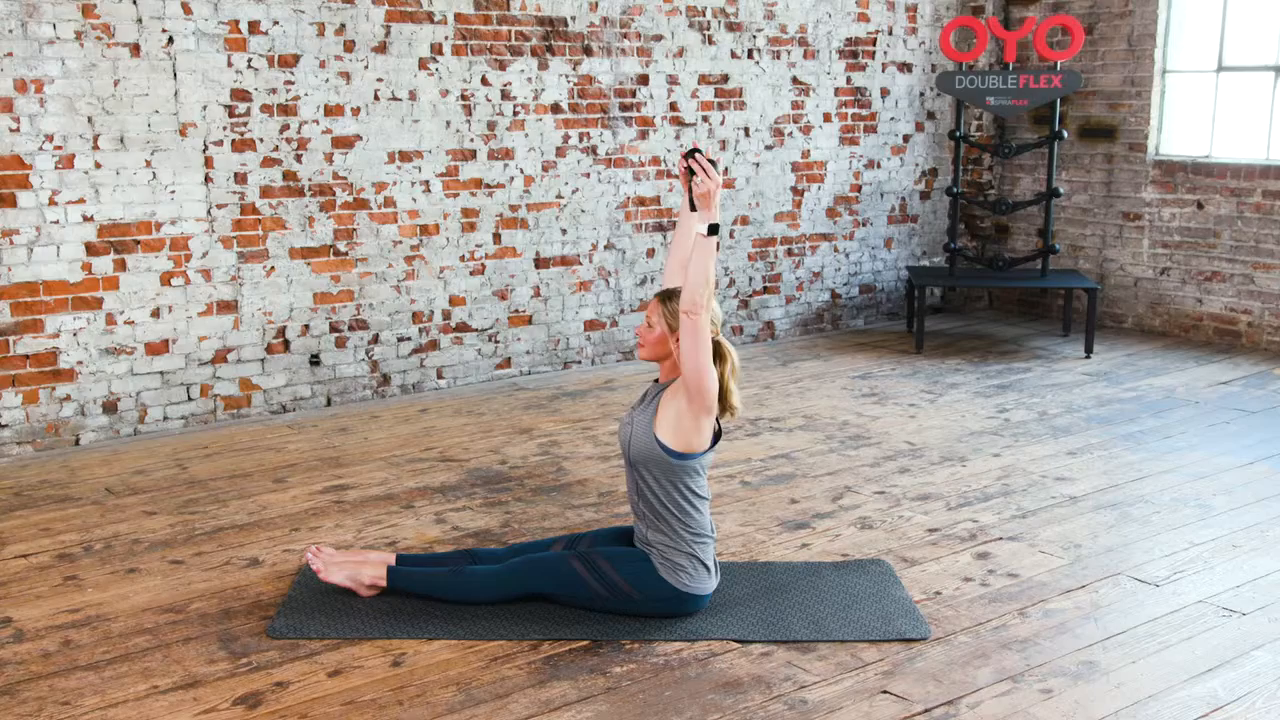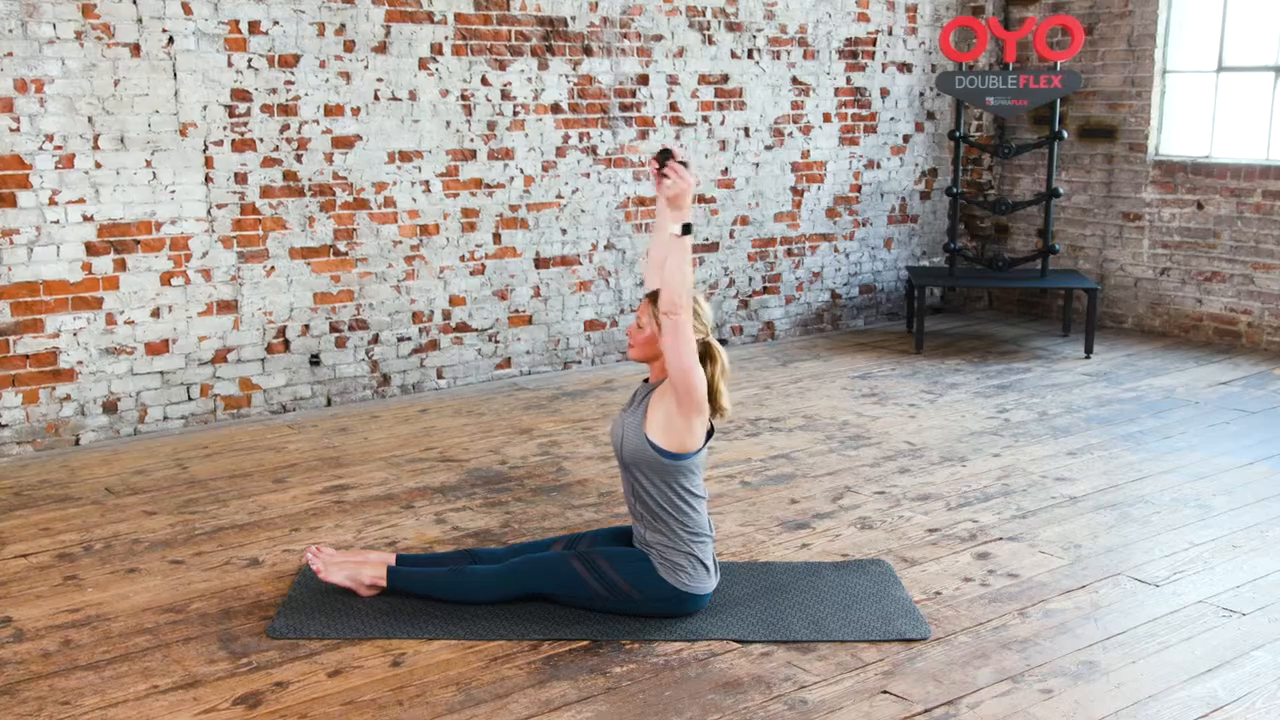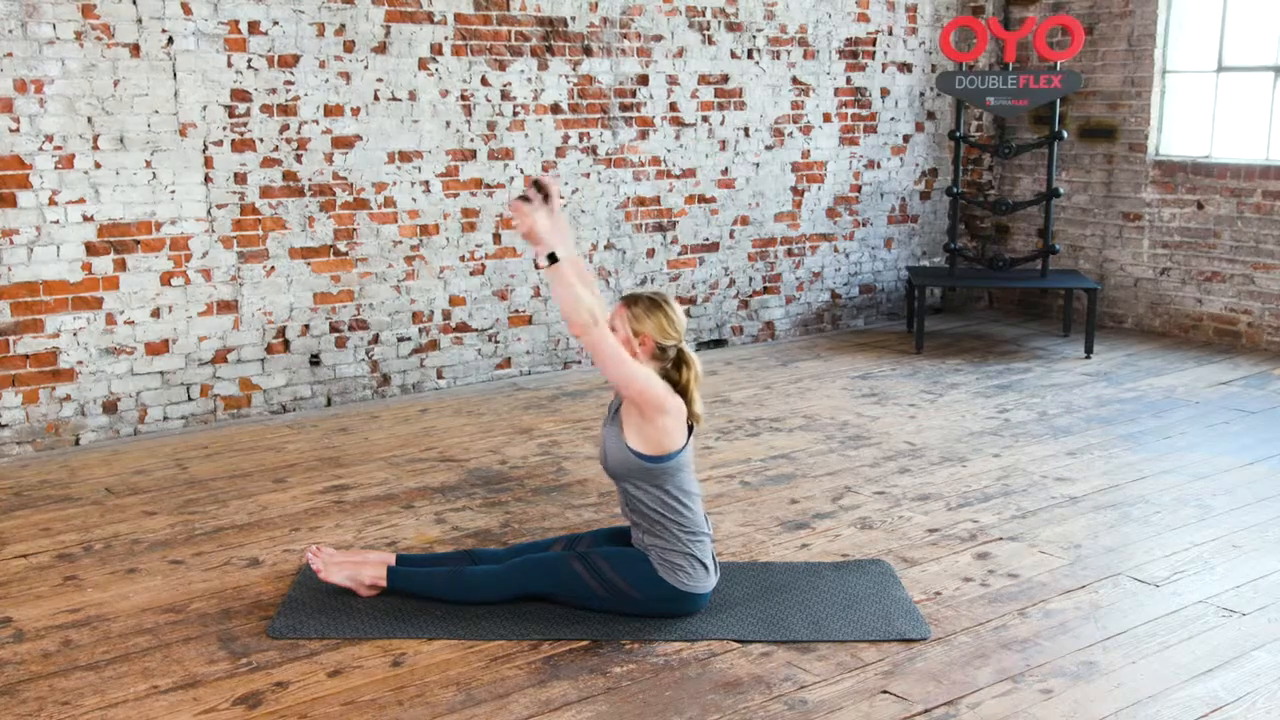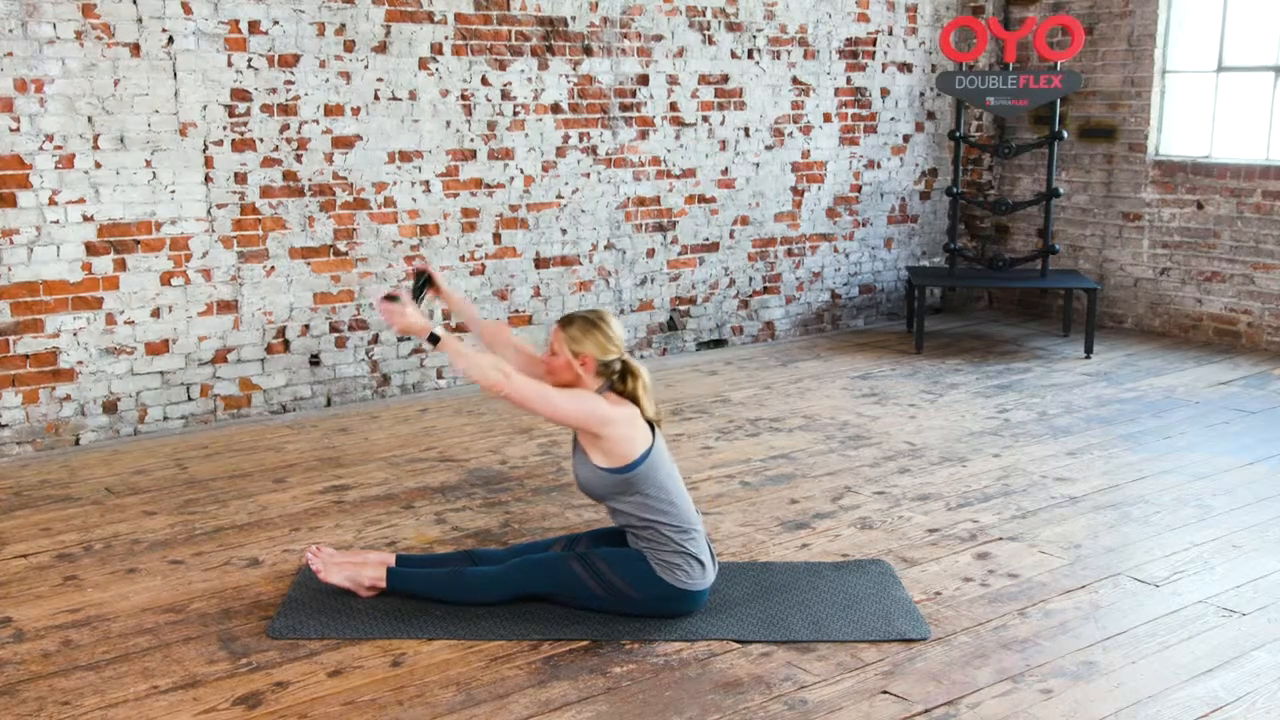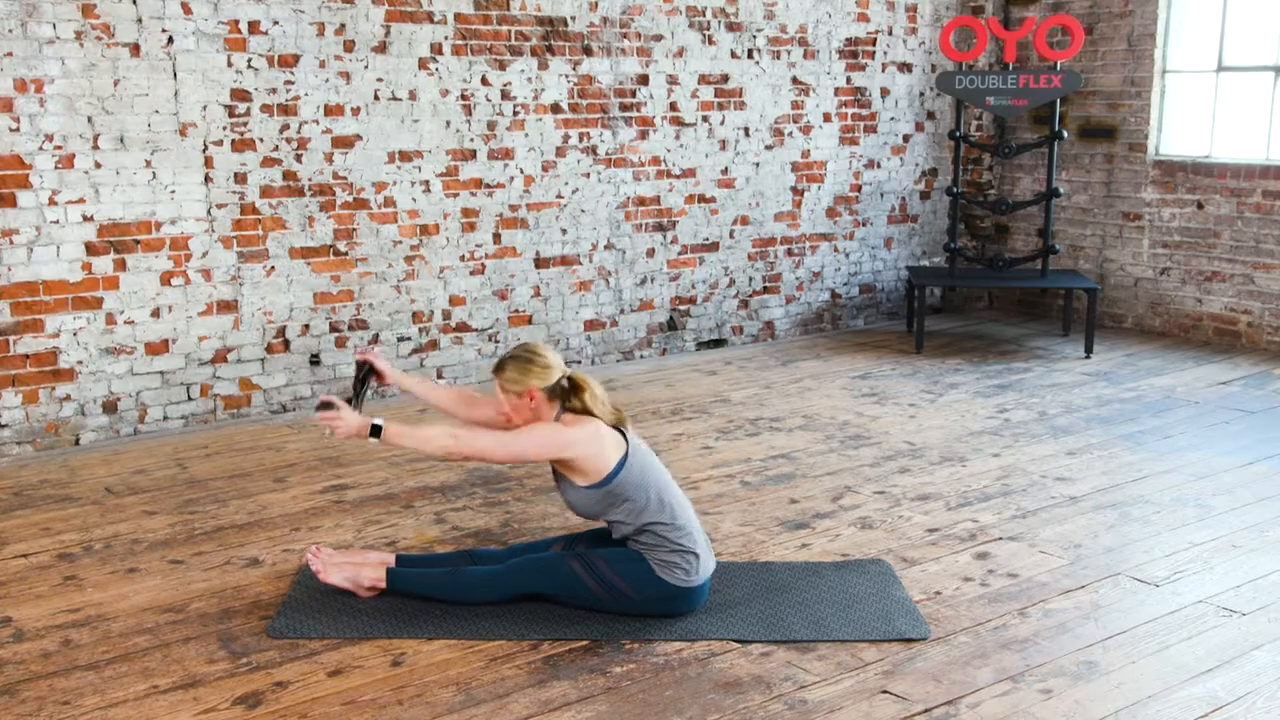
dt=0.4s
person 1, frame 1
left shoulder: (693, 401)
right shoulder: (670, 384)
left elbow: (696, 311)
right elbow: (676, 285)
left wrist: (707, 219)
right wrist: (688, 207)
left hip: (674, 579)
right hip: (654, 546)
left knee: (525, 576)
right knee: (515, 555)
left ankle: (379, 577)
right ankle: (384, 560)
person 1, frame 2
left shoulder: (684, 401)
right shoulder: (660, 385)
left elbow: (675, 312)
right elbow: (660, 297)
left wrist: (680, 219)
right wrist: (665, 207)
left hip: (674, 579)
right hip: (654, 548)
left knee: (527, 576)
right knee: (516, 555)
left ankle: (377, 578)
right ankle: (383, 561)
person 1, frame 3
left shoulder: (656, 402)
right shoulder: (641, 386)
left elbow: (587, 327)
right elbow: (590, 303)
left wrist: (547, 248)
right wrist: (558, 226)
left hip: (674, 579)
right hip: (652, 548)
left knee: (526, 576)
right knee: (510, 555)
left ankle: (380, 578)
right ankle: (384, 562)
person 1, frame 4
left shoulder: (604, 414)
right shoulder: (596, 391)
left elbow: (502, 381)
right elbow: (515, 356)
left wrist: (425, 332)
right wrist: (453, 302)
left hip: (672, 581)
right hip: (656, 552)
left knee: (522, 578)
right knee: (512, 558)
left ankle: (378, 576)
right ankle: (384, 564)
person 1, frame 5
left shoulder: (571, 435)
right shoulder: (566, 414)
left elbow: (459, 445)
right elbow: (471, 408)
left wrist: (368, 427)
right wrist: (397, 377)
left hip: (672, 578)
right hip: (654, 549)
left knee: (523, 577)
right knee: (509, 557)
left ankle: (377, 577)
right ankle: (384, 560)
